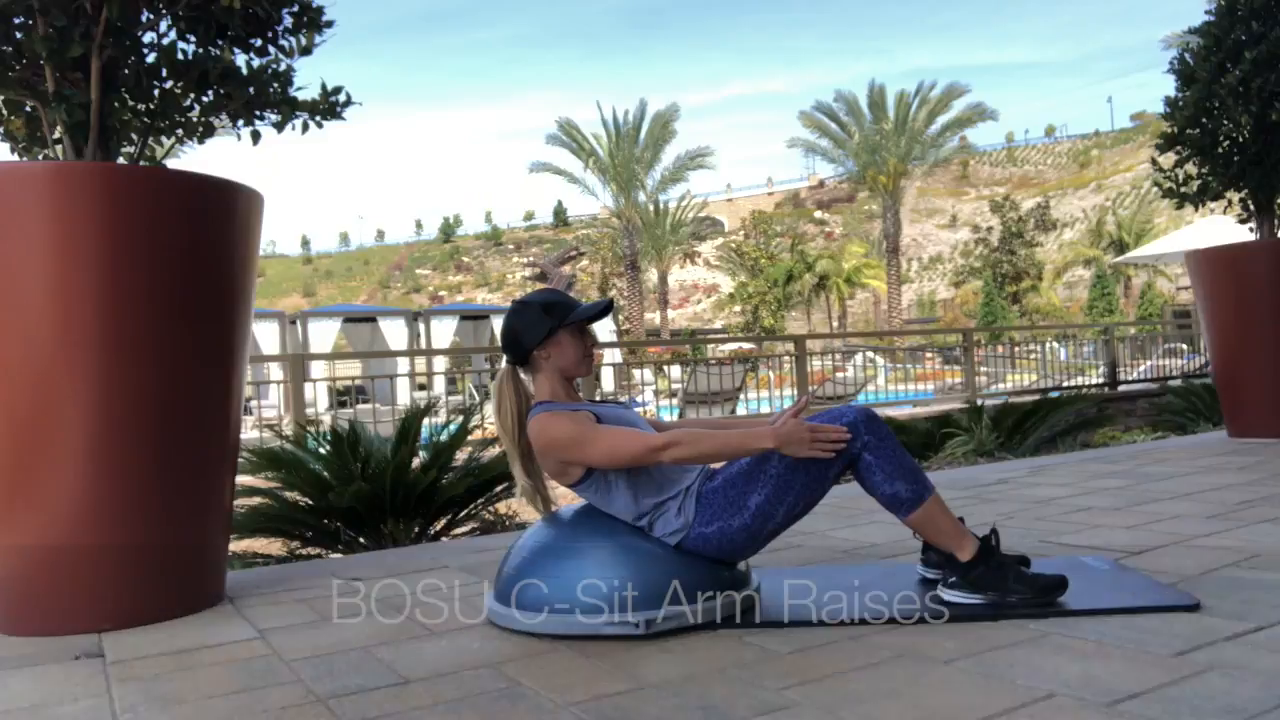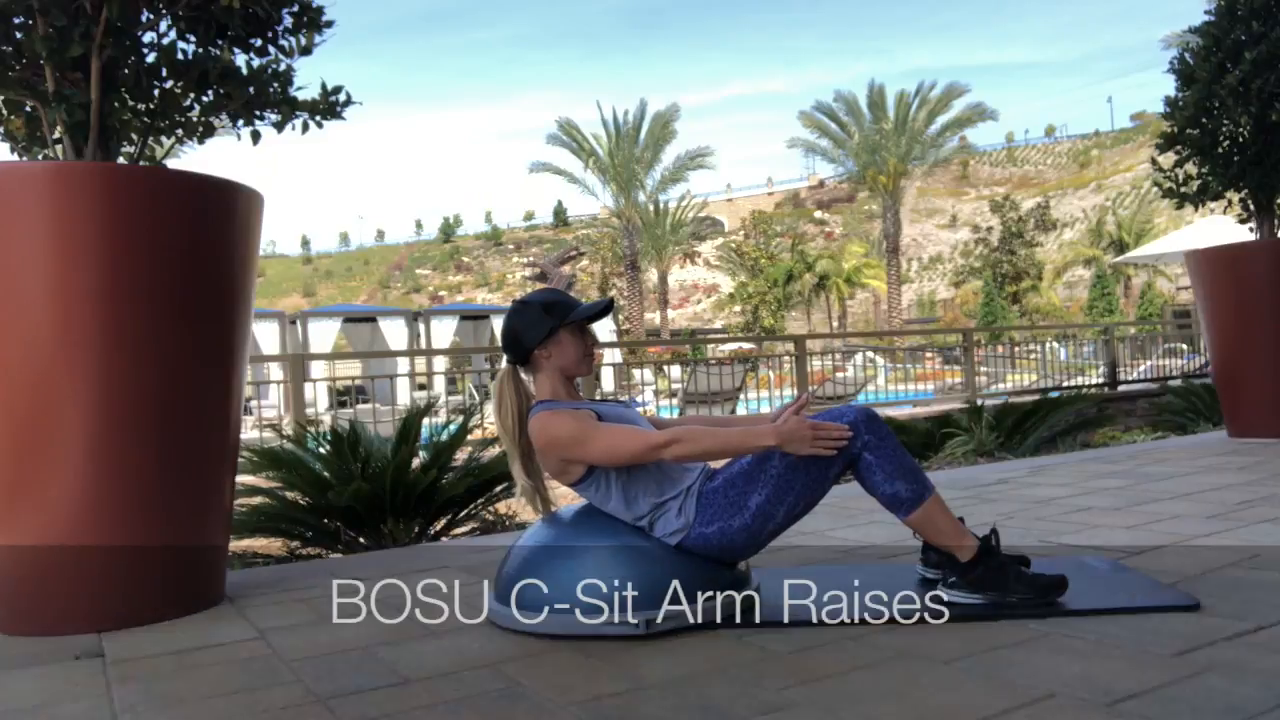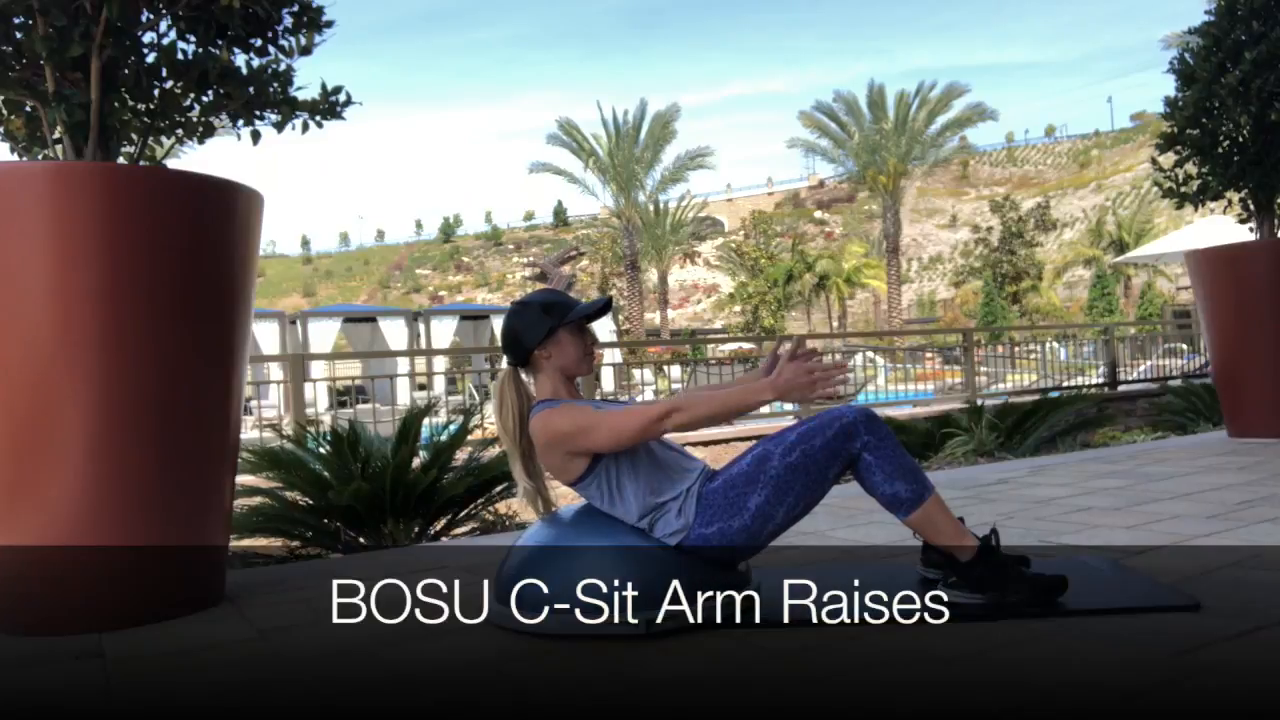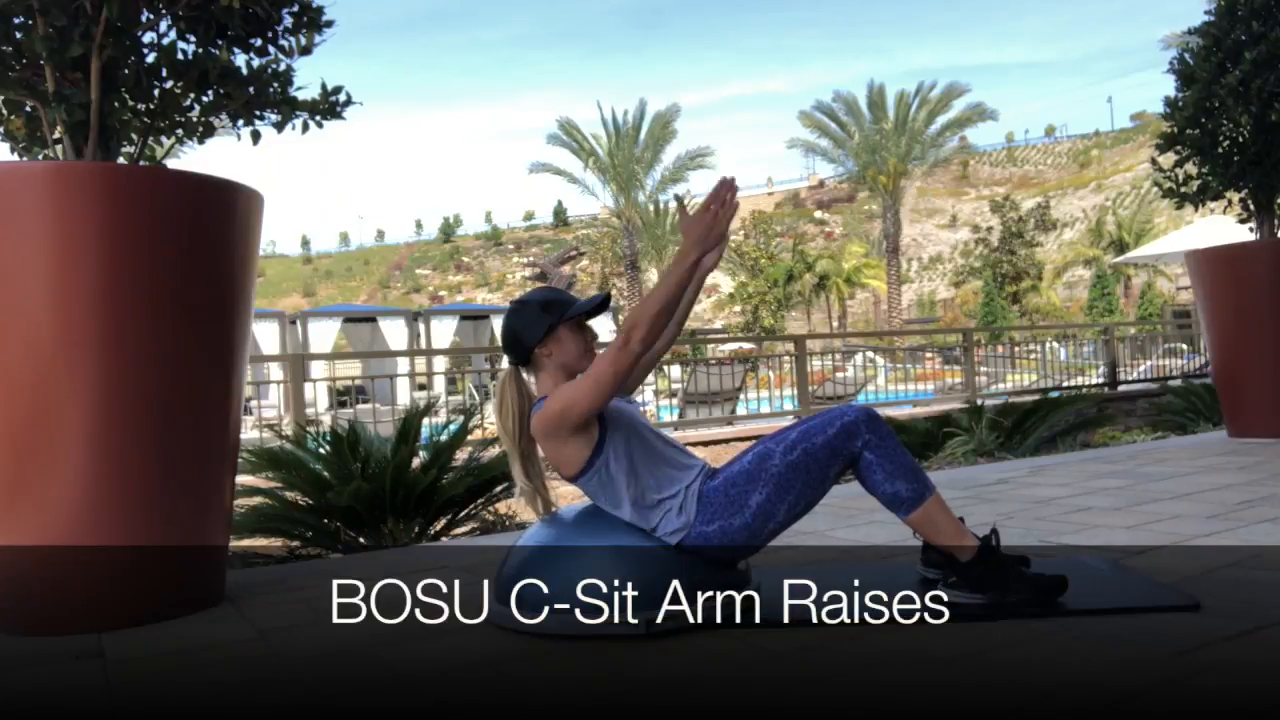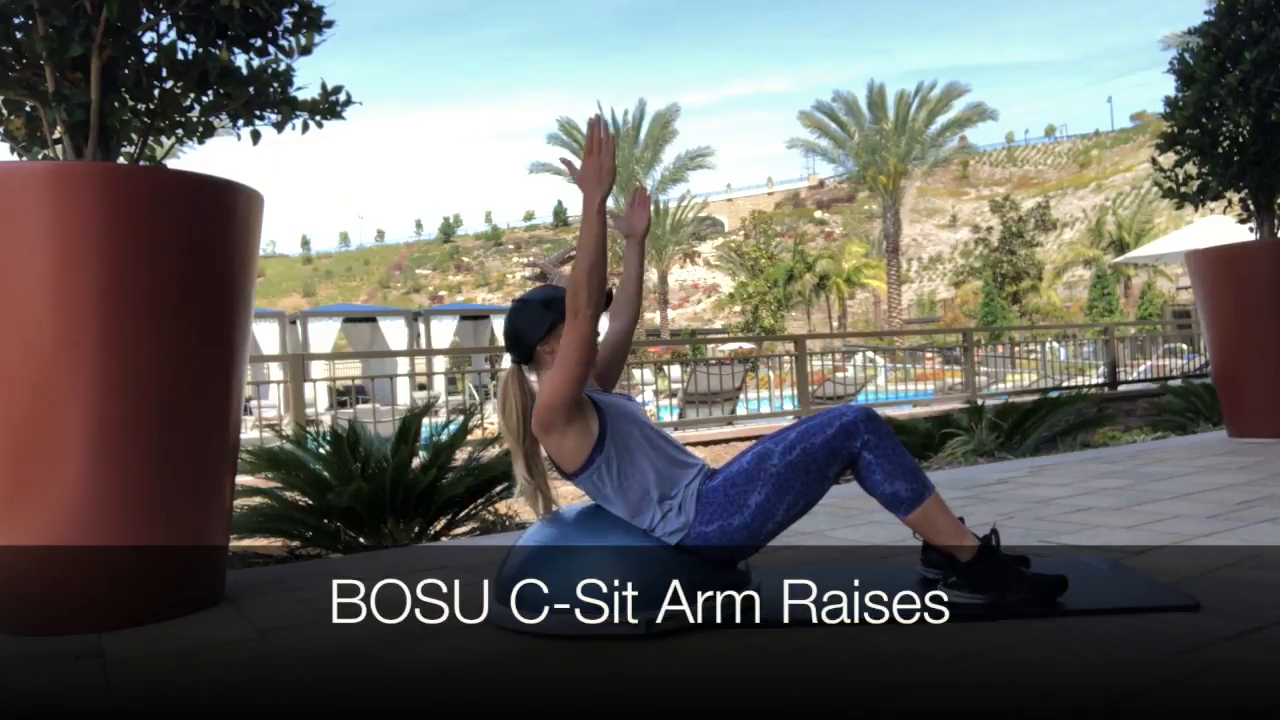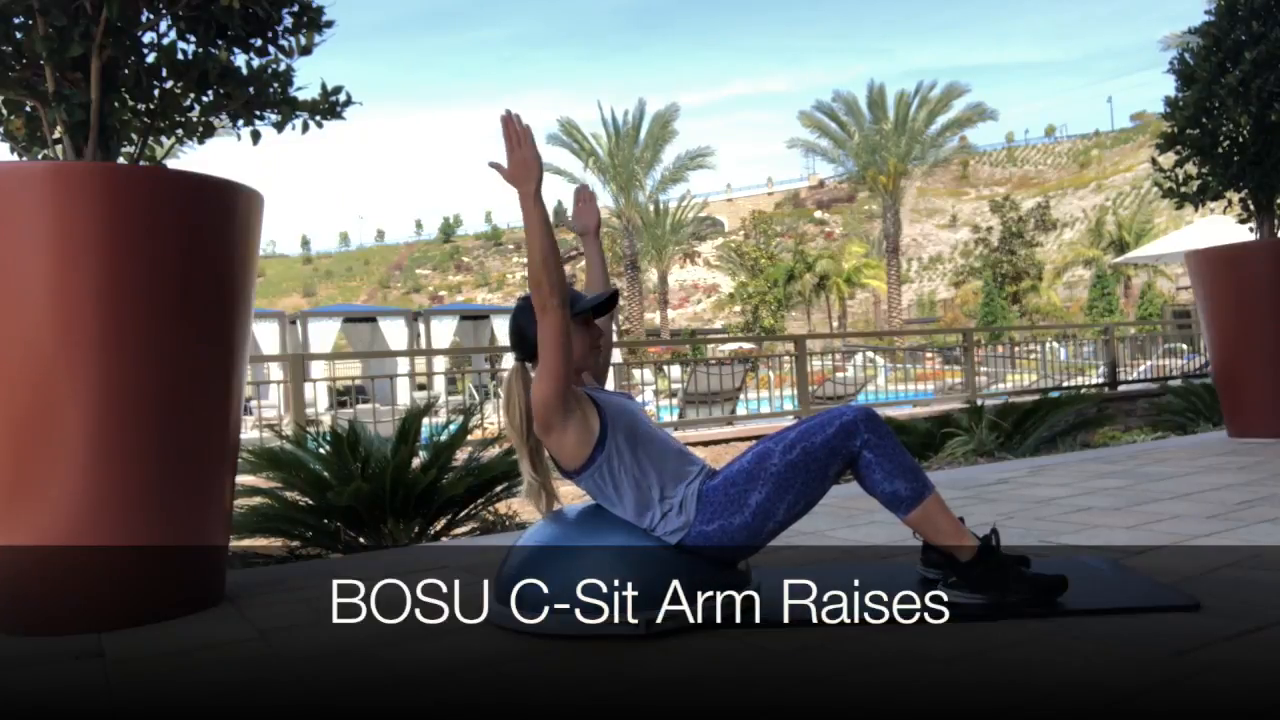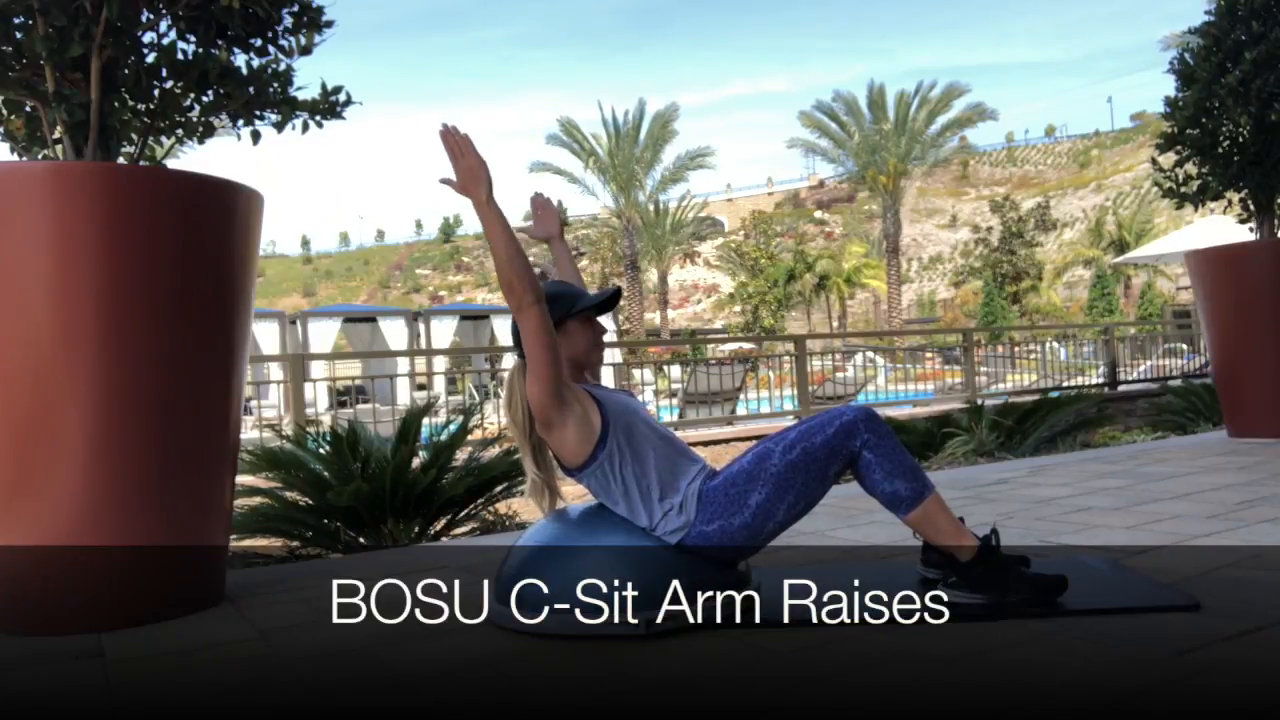
dt=0.2s
person 1, frame 1
left shoulder: (582, 412)
right shoulder: (549, 428)
left elbow: (676, 426)
right elbow: (663, 449)
left wrist: (765, 424)
right wrist: (770, 440)
left hip: (707, 502)
right hip: (701, 522)
left knee: (852, 427)
right knee: (855, 428)
left ankle: (951, 551)
right ankle: (973, 564)
person 1, frame 2
left shoulder: (580, 411)
right shoulder: (550, 427)
left elbow: (679, 423)
right elbow: (663, 447)
left wrist: (768, 420)
right wrist: (771, 438)
left hip: (708, 501)
right hip: (701, 523)
left knee: (852, 427)
right knee: (857, 428)
left ankle: (950, 550)
right ankle: (974, 565)
person 1, frame 3
left shoulder: (582, 411)
right shoulder: (552, 424)
left elbow: (684, 408)
right elbow: (664, 417)
left wrist: (761, 379)
right wrist: (770, 391)
left hip: (708, 500)
right hip: (702, 523)
left knee: (852, 428)
right knee: (853, 429)
left ankle: (951, 551)
right ankle: (973, 565)
person 1, frame 4
left shoulder: (591, 398)
right shoulder: (554, 419)
left elbow: (656, 341)
right elbow: (630, 343)
left wrist: (701, 268)
right wrist: (688, 252)
left hip: (709, 510)
right hip: (702, 527)
left knee: (855, 427)
right knee: (858, 429)
left ankle: (953, 554)
right ankle: (972, 564)
person 1, frame 5
left shoulder: (589, 393)
right shoulder: (555, 412)
left elbow: (622, 316)
right elbow: (584, 309)
left wrist: (635, 240)
right wrist: (593, 200)
left hip: (708, 508)
right hip: (701, 524)
left knee: (852, 426)
right knee: (857, 427)
left ankle: (953, 551)
right ankle: (972, 562)
person 1, frame 6
left shoulder: (583, 393)
right shoulder: (555, 410)
left elbow: (596, 312)
right elbow: (550, 306)
left wrist: (591, 237)
right wrist: (530, 191)
left hip: (708, 506)
right hip: (703, 523)
left knee: (853, 426)
right knee: (857, 428)
left ankle: (953, 550)
right ankle: (971, 562)
person 1, frame 7
left shoulder: (581, 392)
right shoulder: (555, 407)
left elbow: (576, 307)
right elbow: (528, 302)
left wrist: (555, 240)
right wrist: (483, 198)
left hip: (707, 506)
right hip: (705, 522)
left knee: (853, 426)
right knee: (856, 427)
left ankle: (952, 550)
right ankle: (971, 562)
